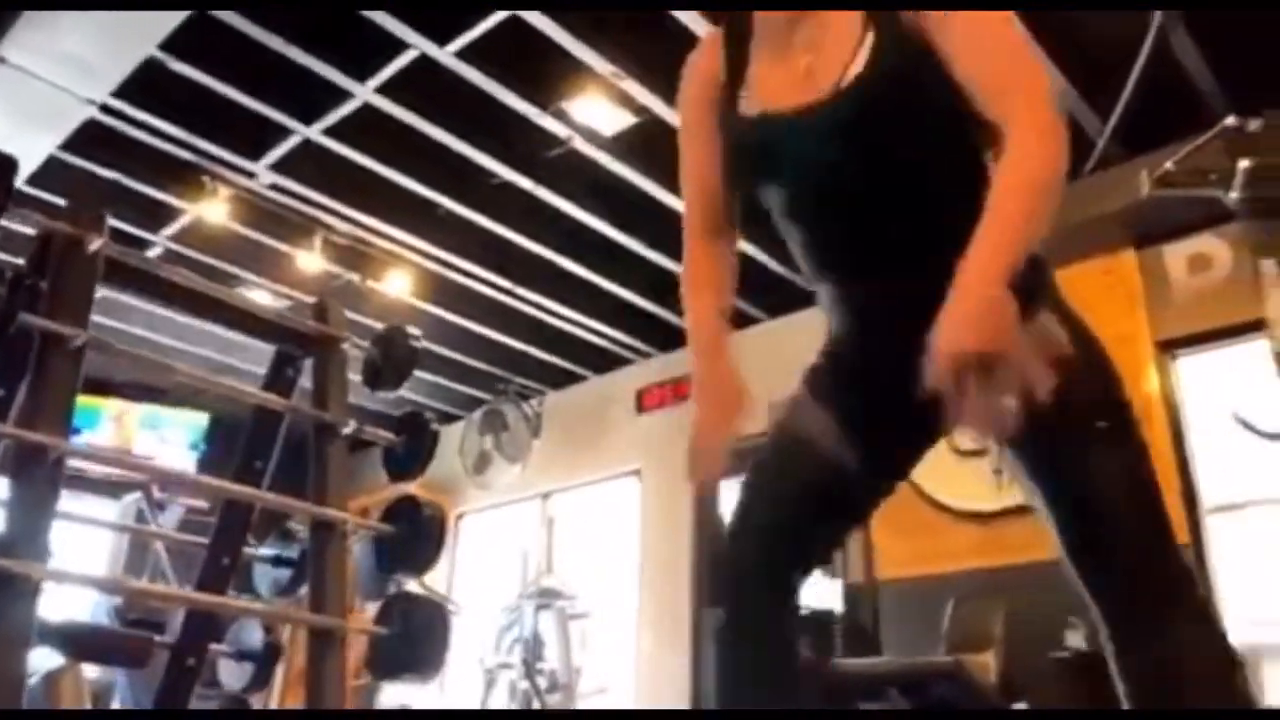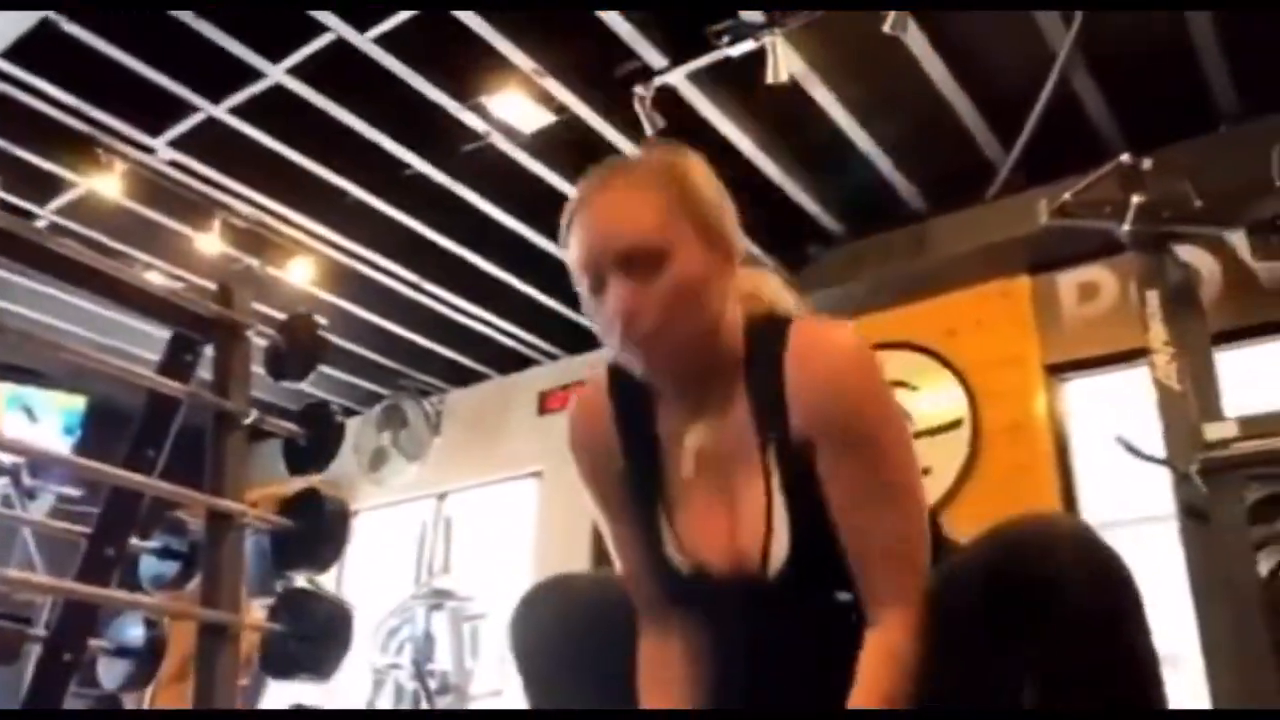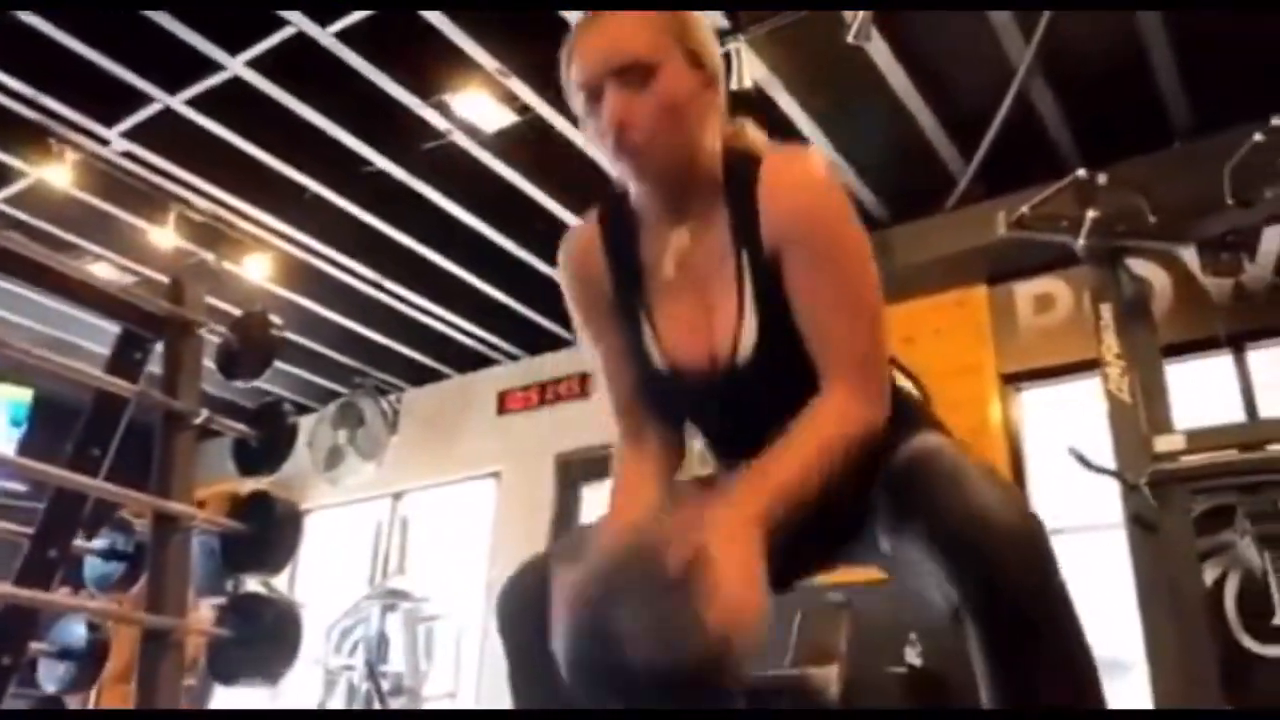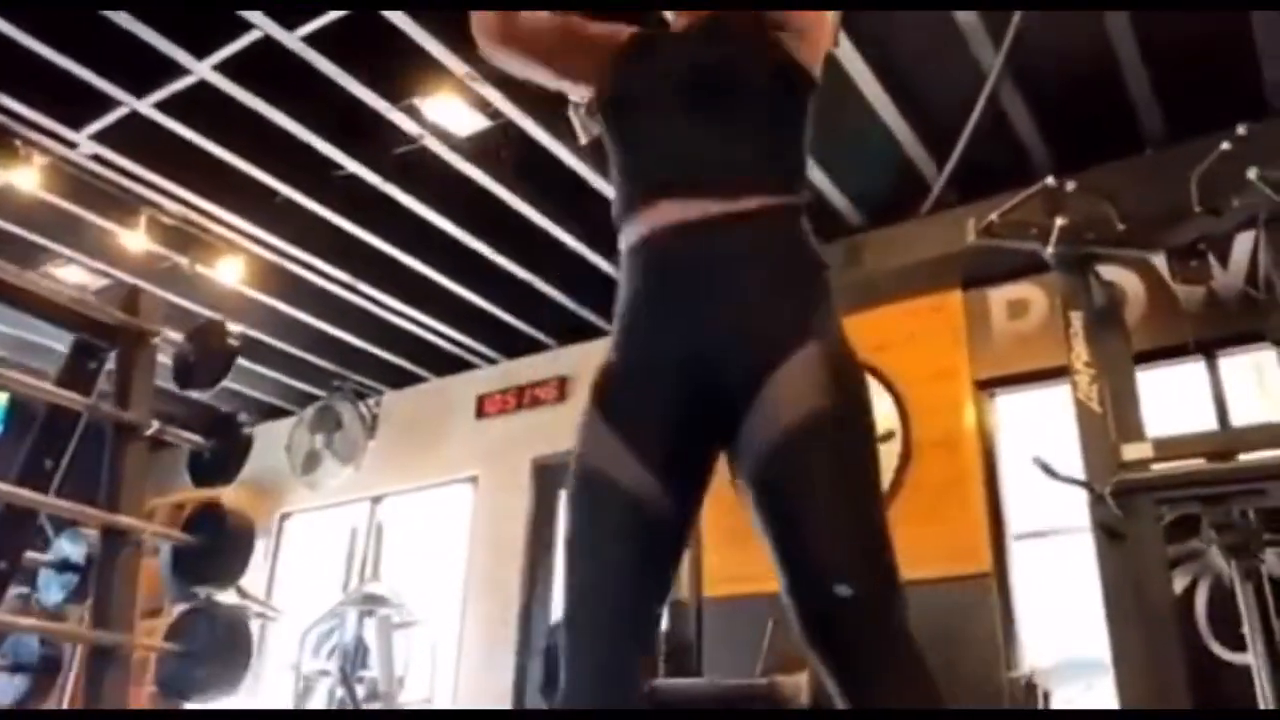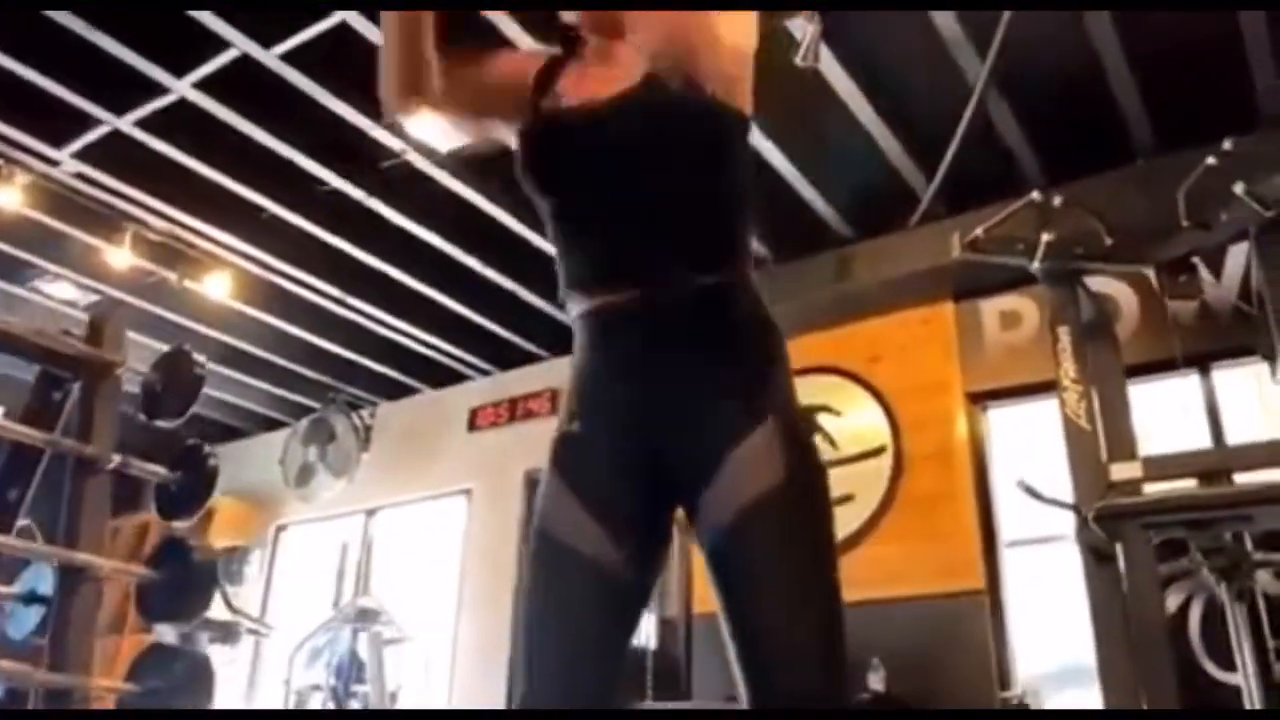
dt=0.4s
person 1, frame 1
left shoulder: (922, 20)
right shoulder: (715, 63)
left elbow: (1036, 129)
right elbow: (706, 237)
left wrist: (979, 286)
right wrist: (711, 365)
left hip: (993, 309)
right hip: (865, 348)
left knee: (1132, 571)
right knee: (745, 584)
person 1, frame 2
left shoulder: (821, 366)
right shoulder: (600, 420)
left elbow: (896, 611)
right elbow: (667, 628)
left hip: (924, 641)
right hip: (774, 661)
left knee: (1062, 564)
right knee: (554, 623)
person 1, frame 3
left shoulder: (789, 188)
right shoulder: (591, 256)
left elbow: (858, 396)
right elbow: (644, 441)
left wrist: (742, 513)
right wrist: (615, 553)
left hip: (878, 466)
right hip: (755, 508)
left knee: (1001, 546)
right knee: (533, 601)
person 1, frame 4
left shoulder: (779, 30)
right shoulder: (618, 50)
right elbow: (503, 38)
left hip: (768, 315)
right hip: (649, 334)
left knee: (853, 621)
right knee: (597, 653)
person 1, frame 5
left shoulder: (697, 38)
right shoulder: (540, 78)
left elbow: (705, 49)
right elbow: (411, 91)
left hip: (725, 381)
right hip: (604, 393)
left knee: (800, 687)
right knee: (552, 699)
